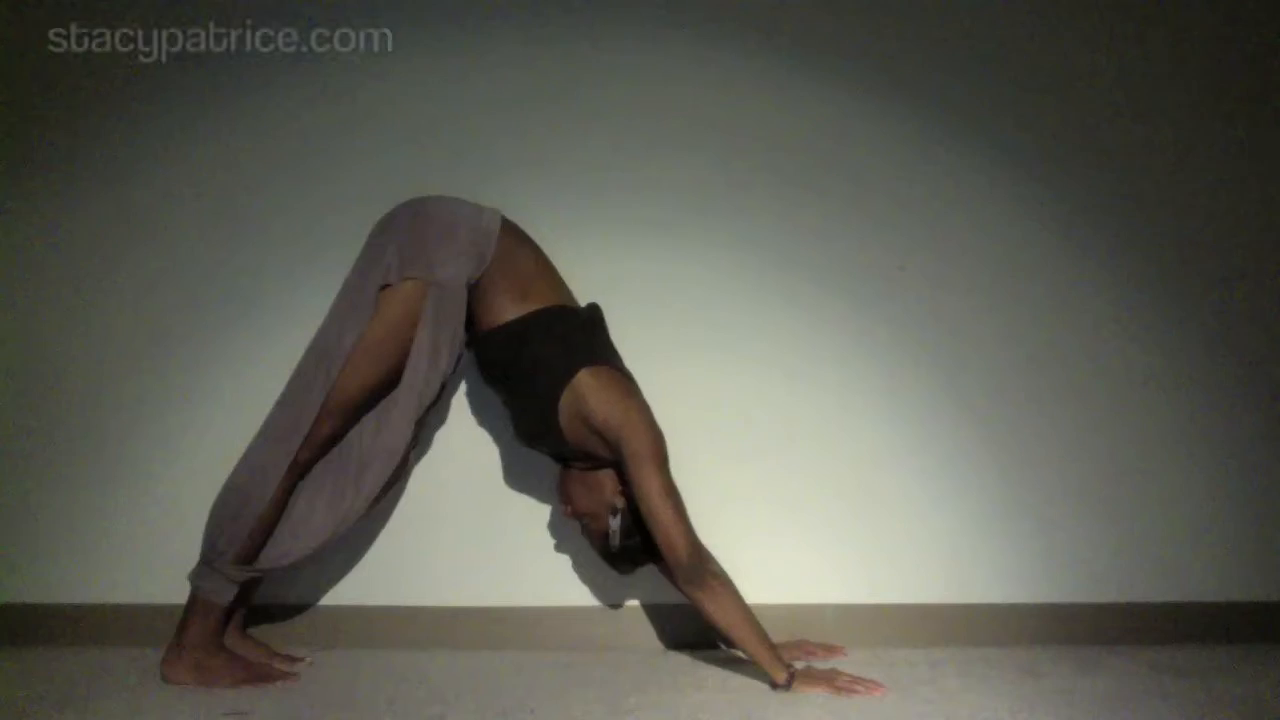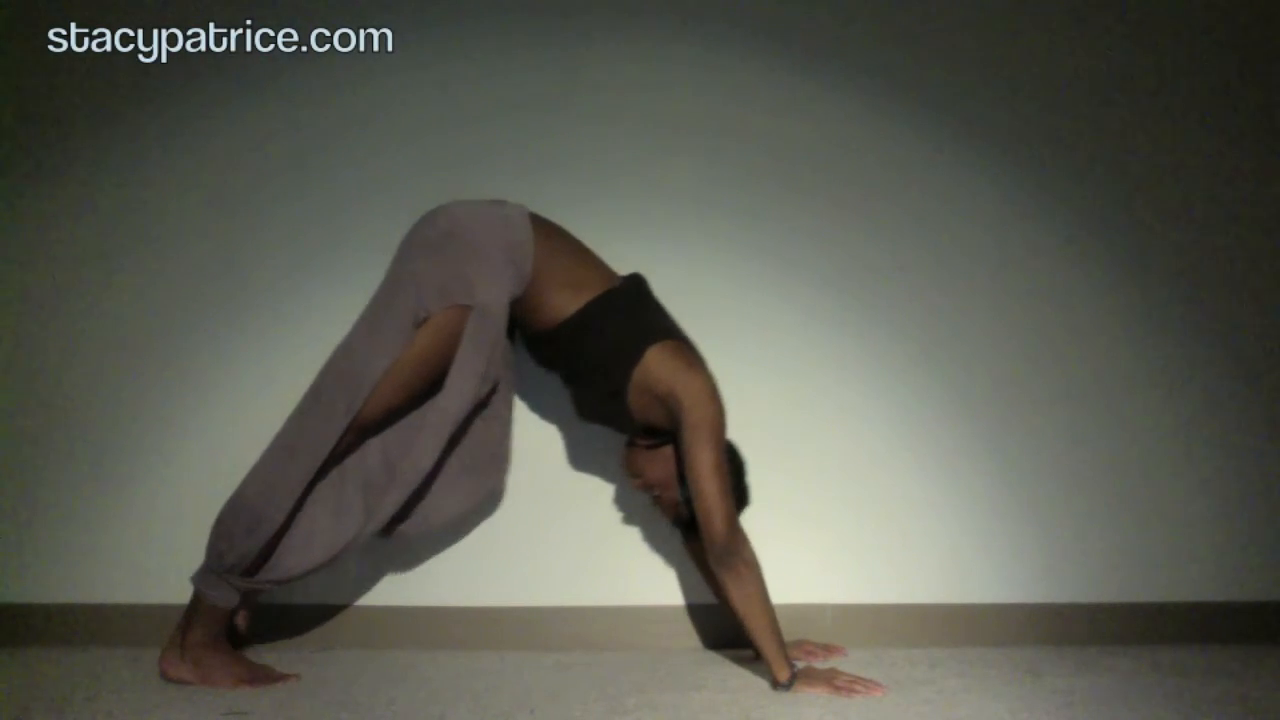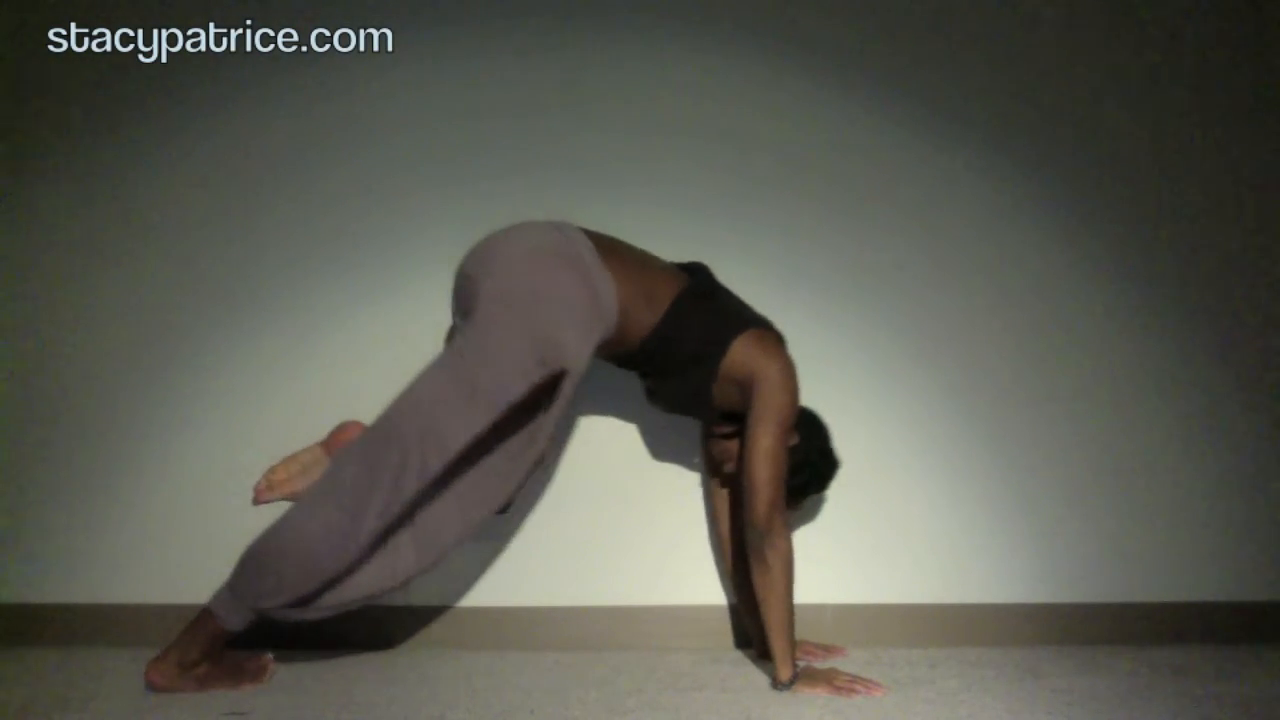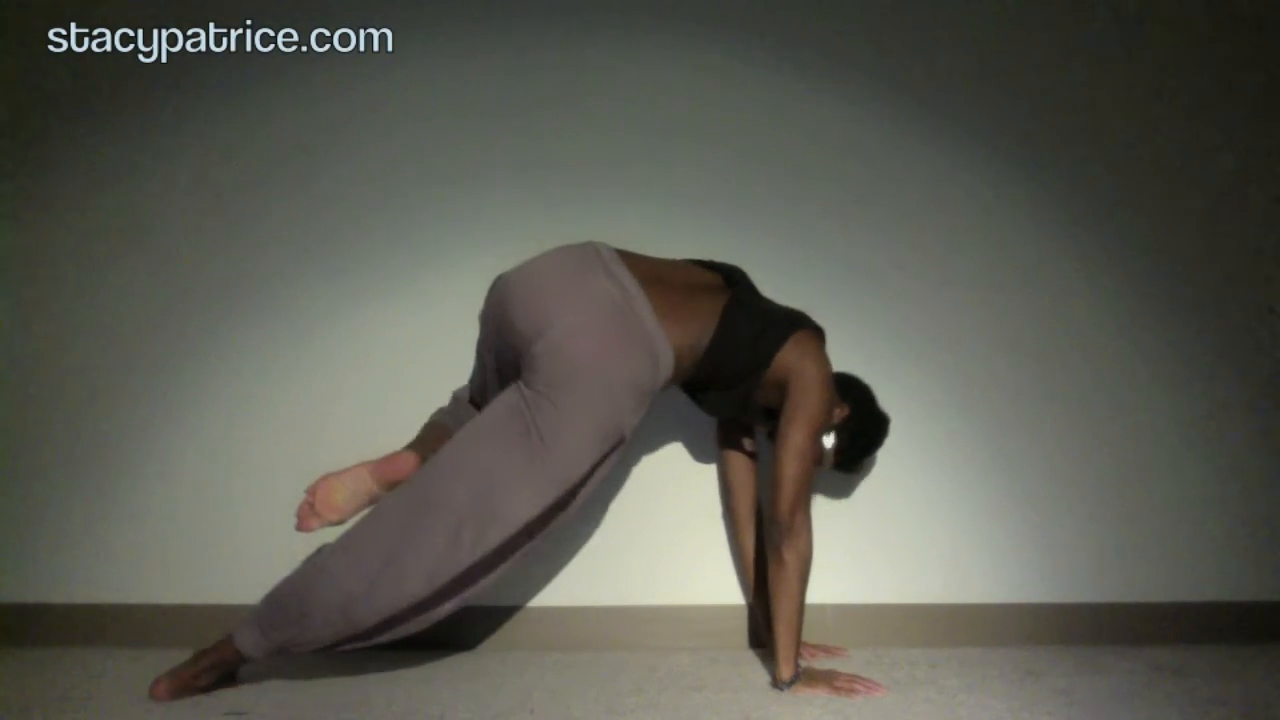
dt=1s
person 1, frame 1
left shoulder: (599, 436)
right shoulder: (621, 426)
left elbow: (685, 564)
right elbow: (690, 562)
left wrist: (770, 654)
right wrist: (782, 672)
left hip: (454, 274)
right hip: (438, 249)
left knee: (359, 463)
right knee: (311, 439)
left ankle: (228, 622)
right ankle: (196, 641)
person 1, frame 2
left shoulder: (655, 407)
right shoulder: (687, 394)
left elbow: (705, 537)
right elbow: (724, 543)
left wrist: (773, 647)
right wrist: (785, 672)
left hip: (483, 284)
right hip: (474, 256)
left knee: (462, 475)
right knee: (335, 436)
left ankle: (248, 567)
right ankle: (196, 637)
person 1, frame 3
left shoulder: (728, 389)
right shoulder: (769, 375)
left elbow: (729, 516)
right elbow: (763, 528)
left wrist: (769, 638)
right wrist: (788, 669)
left hip: (532, 266)
right hip: (548, 294)
left knee: (487, 475)
right knee: (400, 475)
left ankle: (361, 448)
right ankle: (191, 653)
person 1, frame 4
left shoulder: (755, 356)
right shoulder: (808, 369)
left elbow: (743, 507)
right elbow: (785, 526)
left wrist: (772, 625)
right wrist: (788, 668)
left hip: (555, 279)
right hip: (598, 354)
left knee: (490, 417)
right knee: (447, 521)
left ankle: (414, 460)
right ankle: (231, 652)
